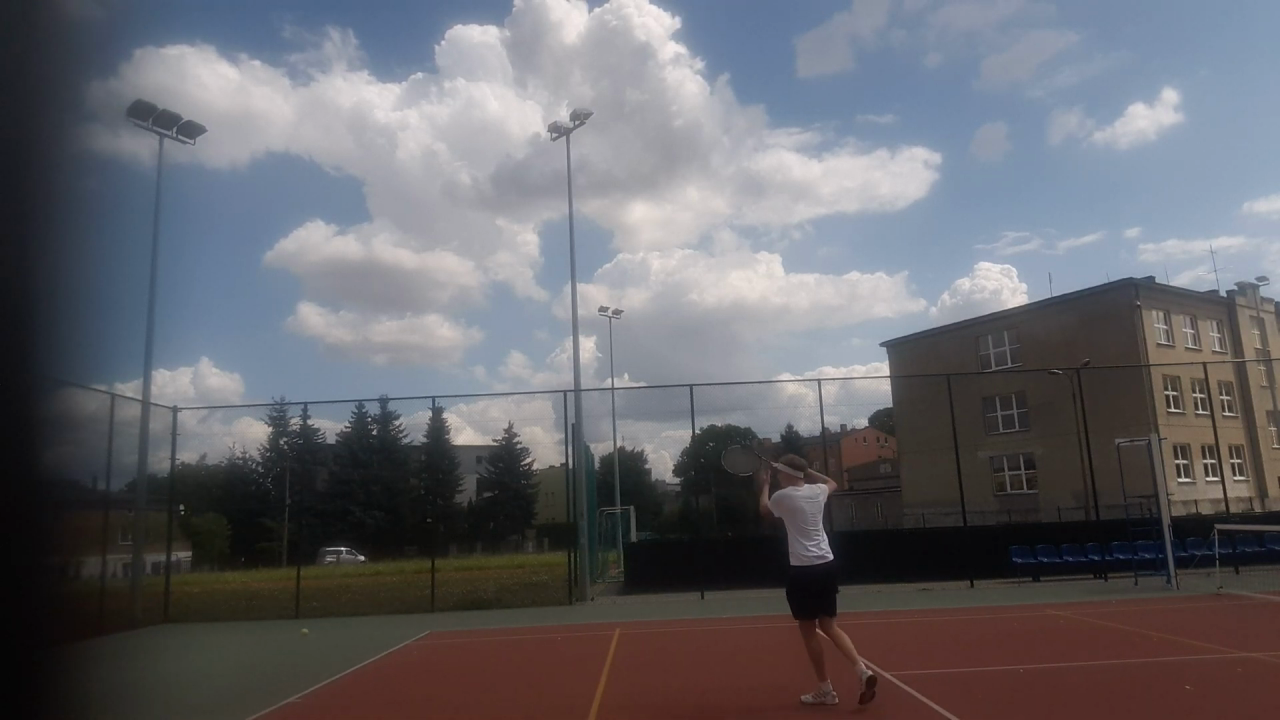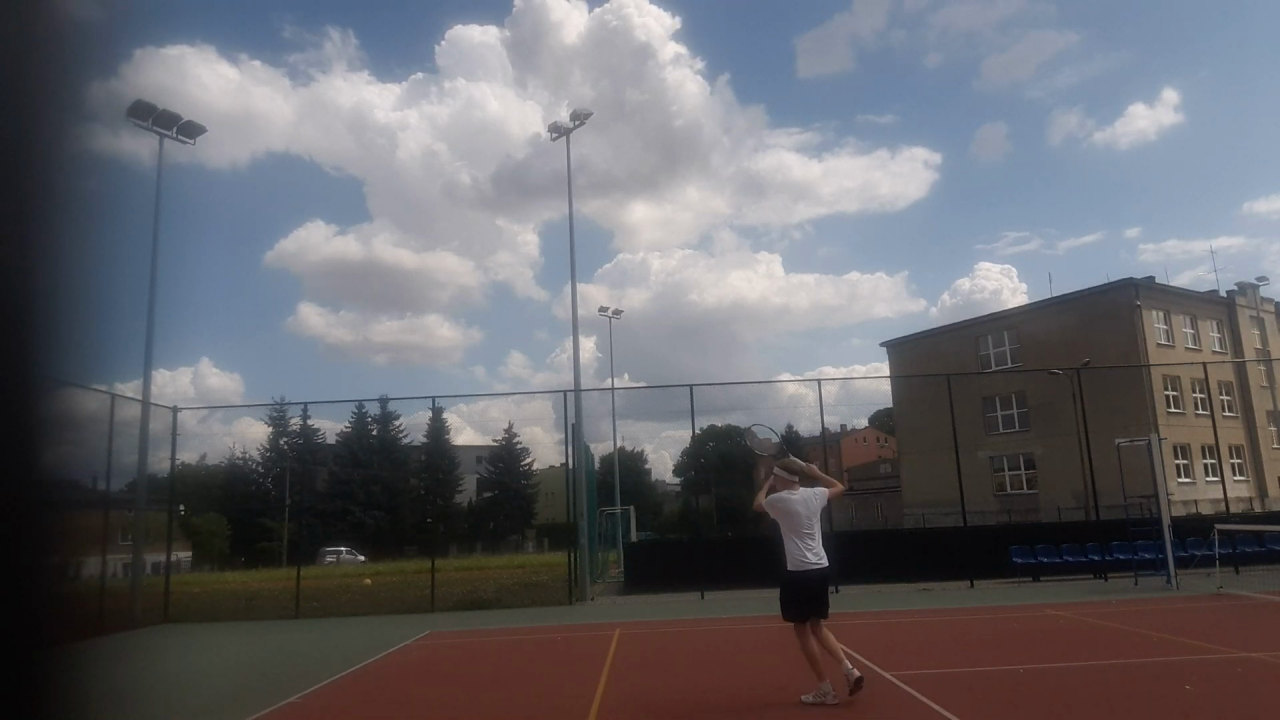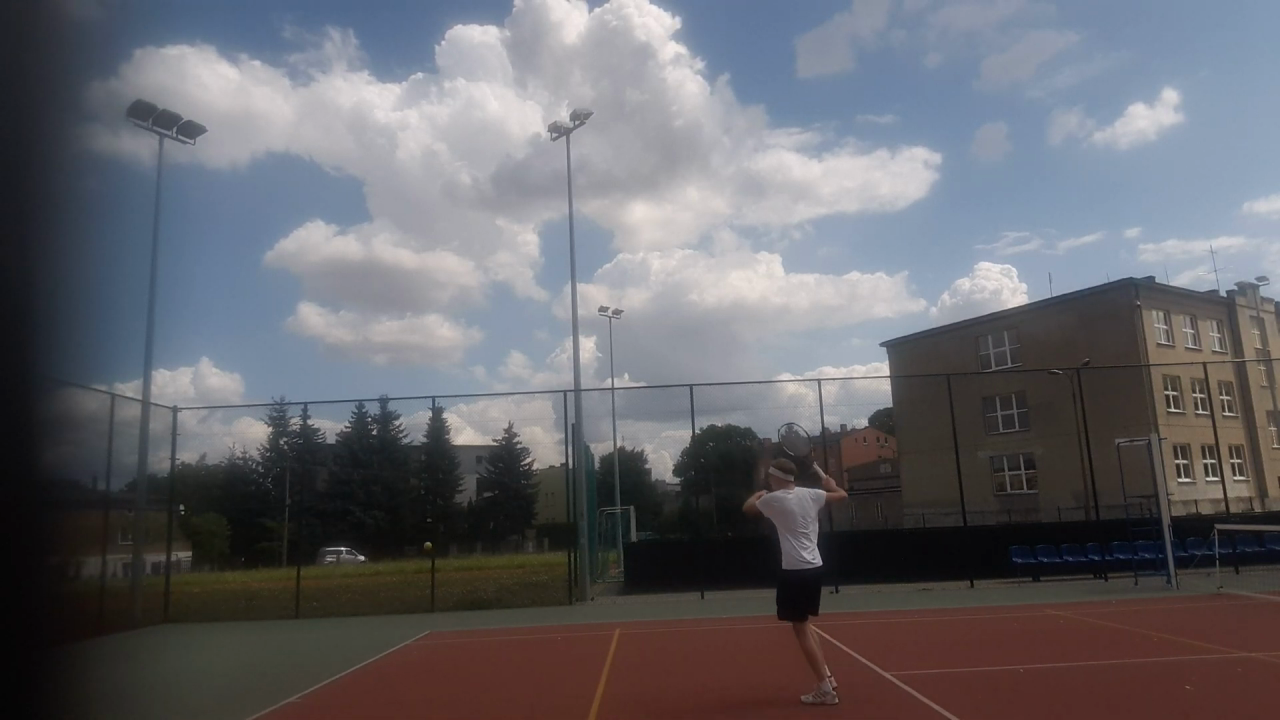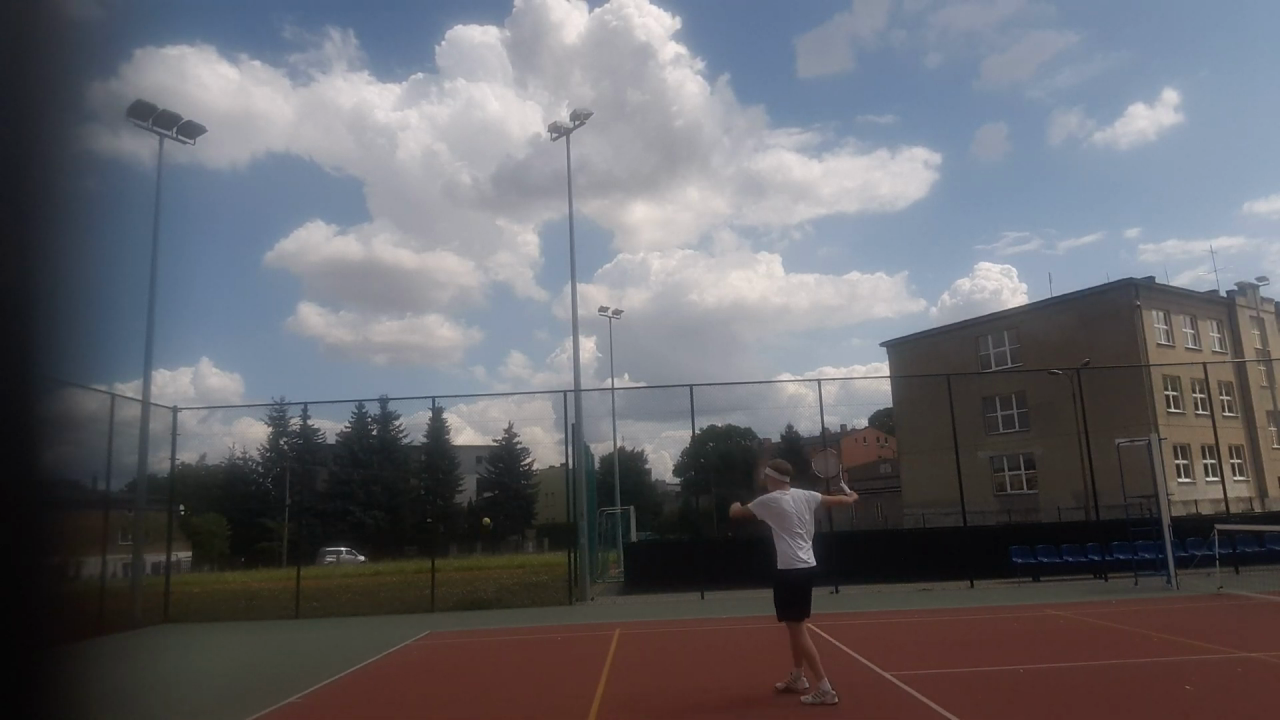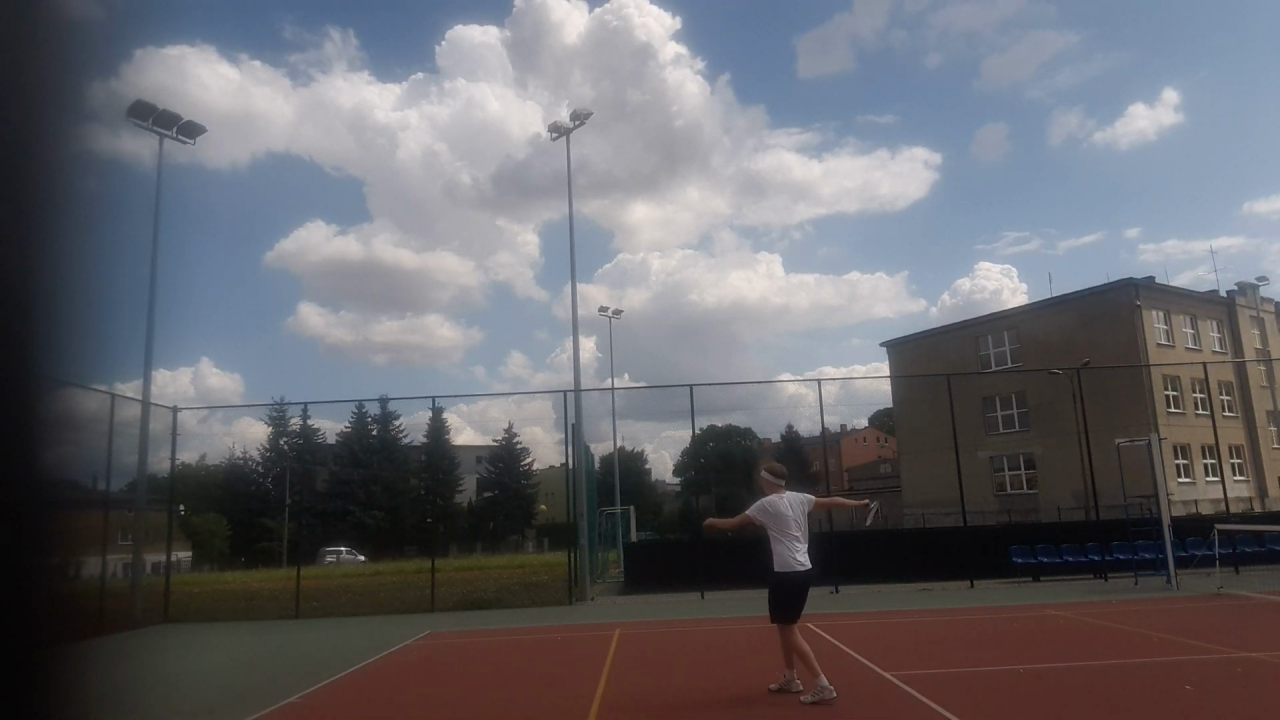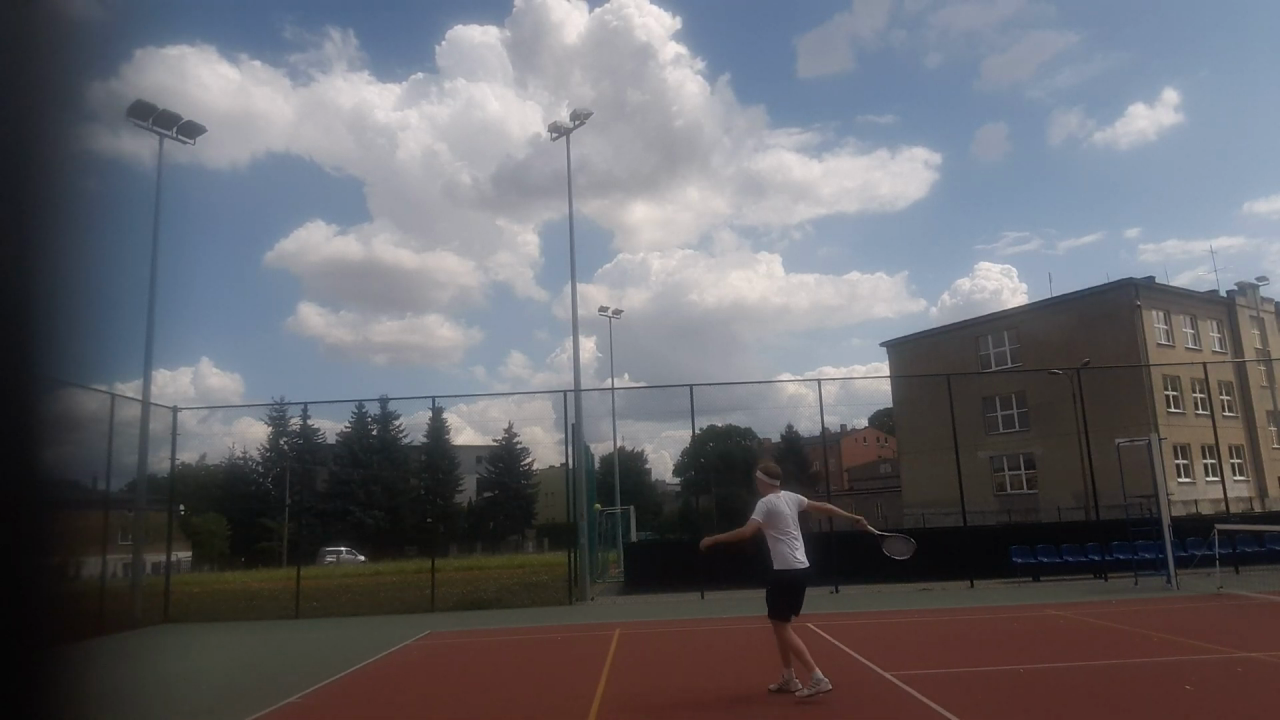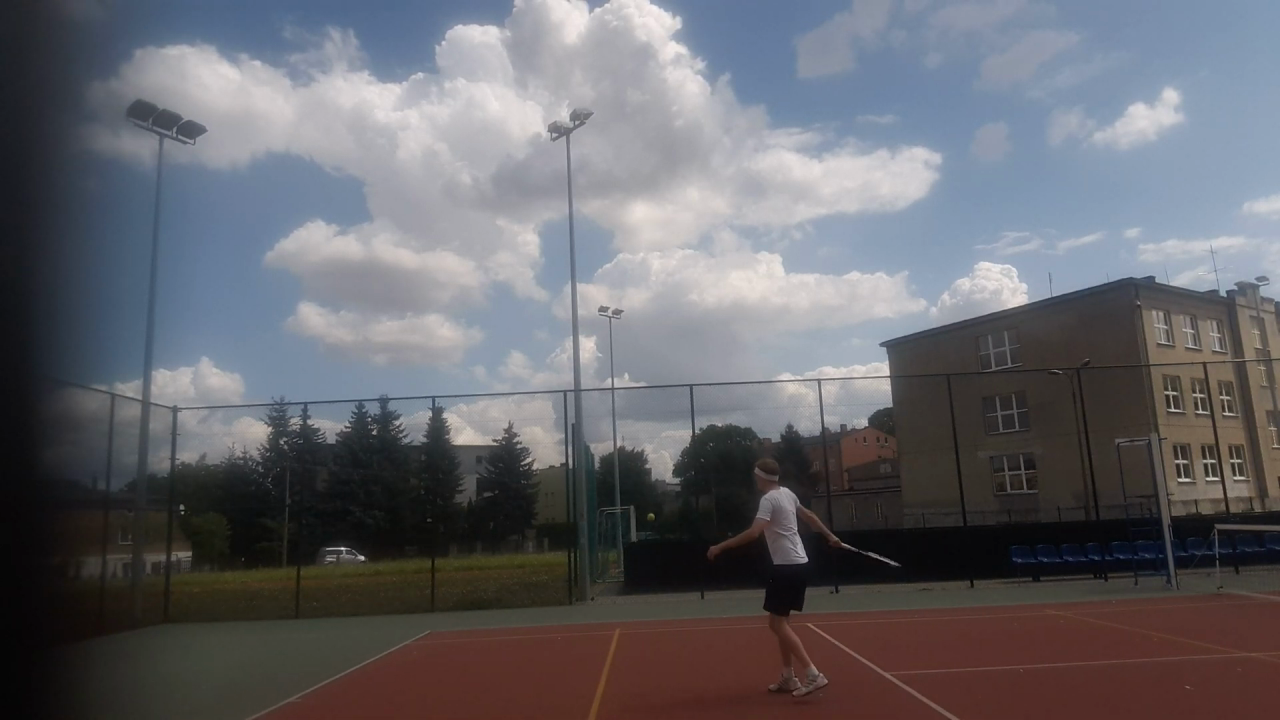
dt=0.1s
person 1, frame 1
left shoulder: (782, 496)
right shoulder: (817, 491)
left elbow: (764, 508)
right elbow: (833, 483)
left wrist: (764, 484)
right wrist: (807, 472)
left hip: (803, 569)
right hip: (827, 565)
left knee: (808, 630)
right knee: (830, 627)
left ankle: (825, 689)
right ankle: (863, 671)
person 1, frame 2
left shoulder: (778, 499)
right shoulder: (816, 494)
left elbow: (757, 505)
right elbow: (837, 487)
left wrist: (767, 483)
right wrist: (814, 471)
left hip: (799, 573)
right hip: (821, 569)
left knee: (803, 632)
right knee: (818, 628)
left ankle: (826, 690)
right ankle: (849, 671)
person 1, frame 3
left shoulder: (773, 499)
right shoulder: (811, 495)
left elbow: (748, 508)
right elbow: (841, 494)
left wrist: (760, 493)
right wrist: (826, 478)
left hip: (794, 571)
right hip: (814, 568)
left knee: (800, 631)
right knee: (804, 625)
left ankle: (825, 689)
right ankle: (825, 676)
person 1, frame 4
left shoulder: (769, 500)
right shoulder: (804, 496)
left elbow: (736, 514)
right elbow: (839, 500)
left wrist: (735, 506)
right wrist: (850, 495)
left hip: (790, 571)
right hip: (808, 567)
left knee: (797, 629)
right knee: (794, 625)
left ankle: (825, 689)
right ankle: (797, 677)
person 1, frame 5
left shoulder: (766, 504)
right shoulder: (799, 498)
left elbow: (733, 524)
right elbow: (831, 501)
left wrist: (712, 522)
right wrist: (857, 503)
left hip: (786, 573)
right hip: (803, 570)
left knee: (789, 631)
right knee: (785, 627)
left ankle: (823, 685)
right ankle: (790, 679)
person 1, frame 6
left shoulder: (766, 503)
right shoulder: (791, 497)
left elbow: (746, 532)
right elbow: (822, 507)
left wrist: (713, 539)
right wrist: (852, 517)
left hip: (786, 571)
right hip: (799, 568)
left knee: (781, 628)
right knee: (781, 625)
left ankle: (818, 679)
right ankle: (789, 678)
person 1, frame 7
left shoulder: (769, 499)
right shoulder: (786, 494)
left elbow: (753, 533)
right elbow: (809, 516)
left wrist: (721, 547)
right wrist: (829, 535)
left hip: (786, 566)
right hip: (798, 564)
left knee: (777, 623)
right knee: (781, 621)
left ankle: (812, 674)
right ankle: (789, 678)
